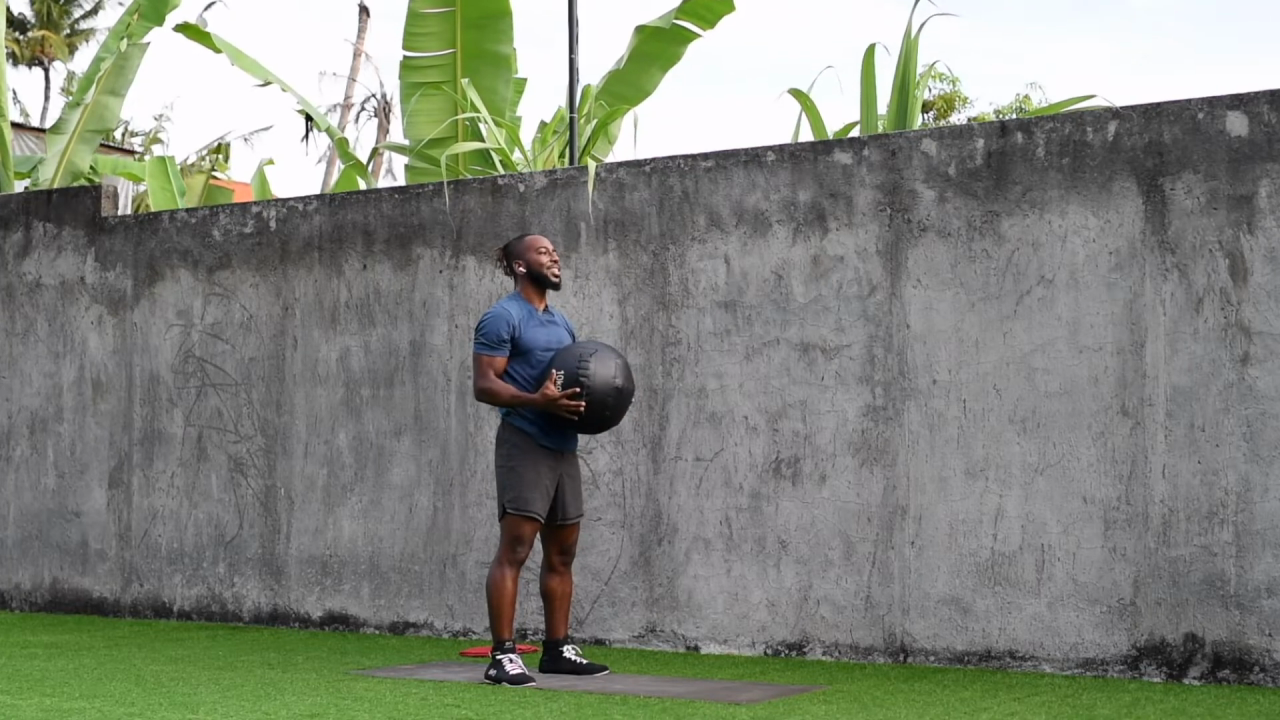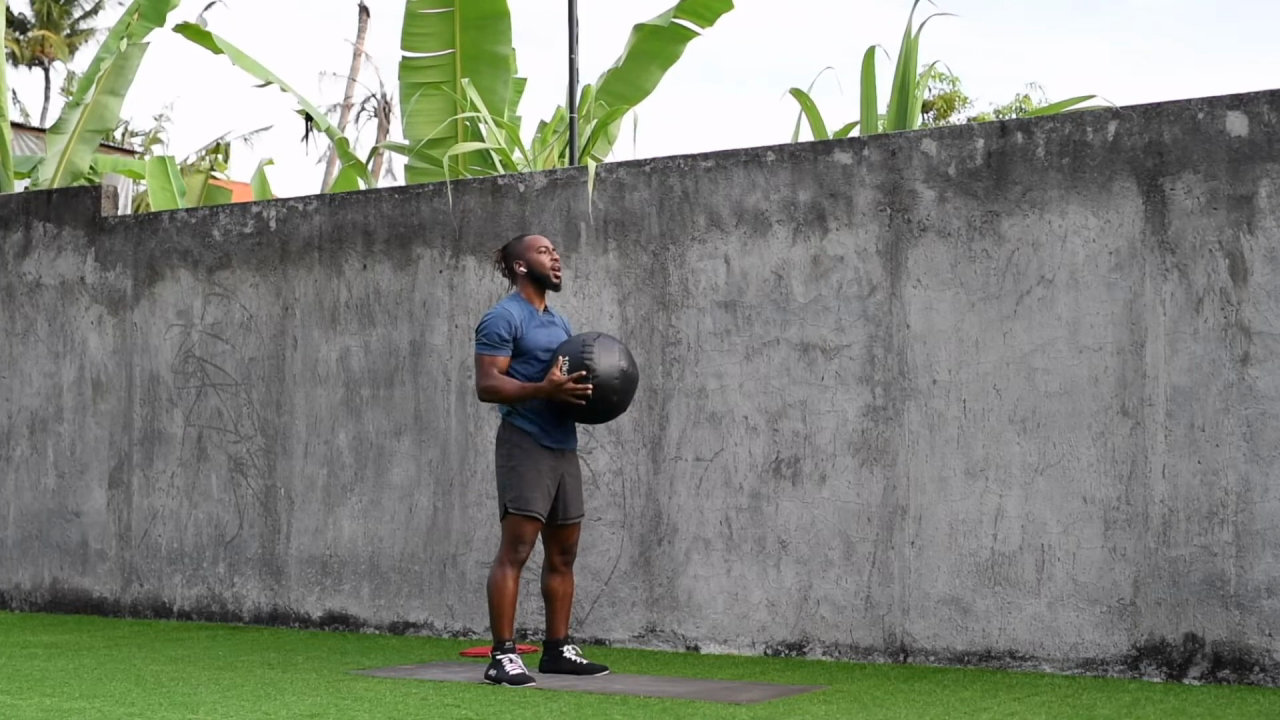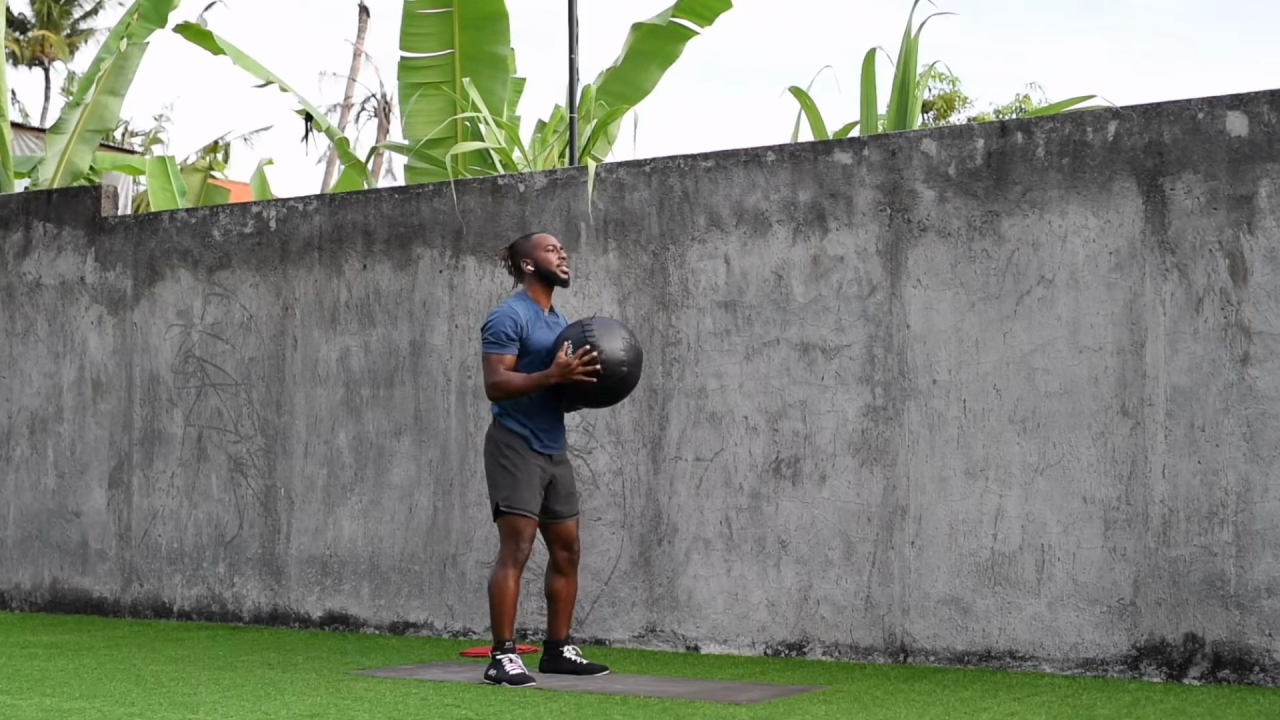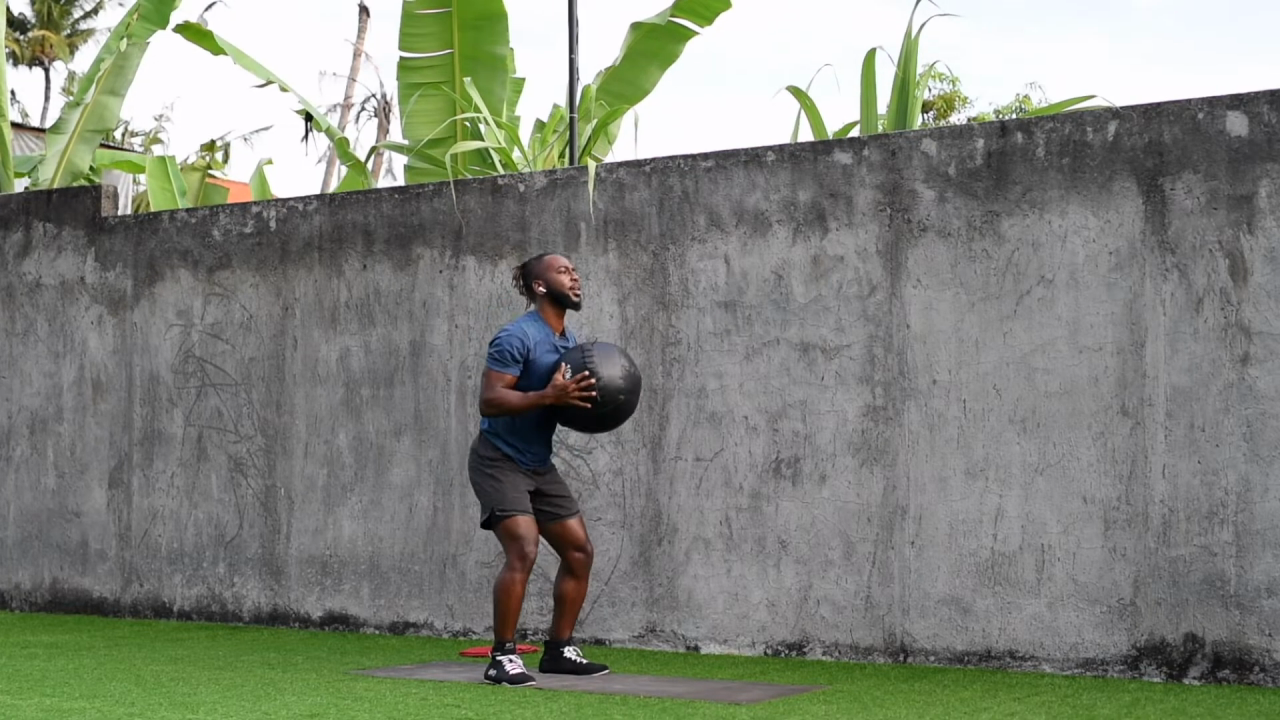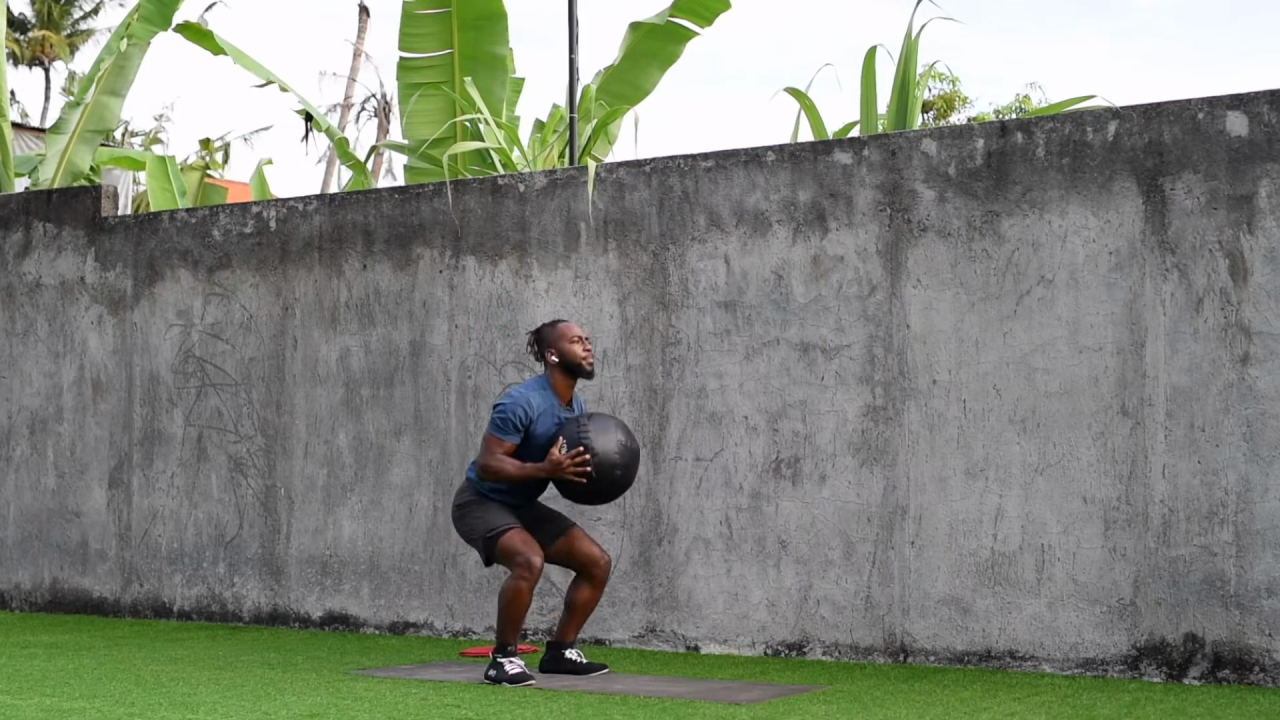
dt=0.2s
person 1, frame 1
left shoulder: (561, 321)
right shoulder: (502, 317)
right elbow: (484, 385)
right wrist: (537, 400)
left hip: (563, 446)
right hip: (525, 444)
left knee: (561, 554)
right knee: (514, 550)
left ankle: (557, 649)
right ankle: (502, 655)
person 1, frame 2
left shoulder: (559, 320)
right shoulder: (503, 317)
right elbow: (487, 386)
left wrist: (594, 389)
right wrist: (545, 389)
left hip: (564, 446)
right hip: (526, 444)
left knee: (562, 555)
right knee: (515, 551)
left ankle: (558, 649)
right ankle: (502, 656)
person 1, frame 3
left shoulder: (560, 320)
right shoulder: (509, 316)
right elbow: (495, 383)
left wrist: (588, 378)
right wrist: (552, 374)
left hip: (554, 449)
right hip: (515, 446)
left knee: (567, 552)
right knee: (516, 551)
left ankle: (558, 649)
right ankle: (502, 655)
person 1, frame 4
left shoulder: (569, 339)
right shoulder: (517, 336)
right elbow: (490, 400)
left wrist: (590, 404)
right wrist: (548, 396)
left hip: (538, 464)
right hip: (497, 461)
left knee: (579, 551)
right knee: (523, 551)
left ankle: (559, 650)
right ankle: (502, 657)
person 1, frame 5
left shoulder: (576, 406)
right shoulder: (522, 402)
left elbow: (572, 469)
right elbow: (488, 465)
left wrist: (593, 471)
right wrist: (547, 469)
left hip: (524, 508)
right hip: (481, 504)
left knee: (597, 563)
right knee: (530, 562)
left ankle: (561, 649)
right ankle: (504, 655)
